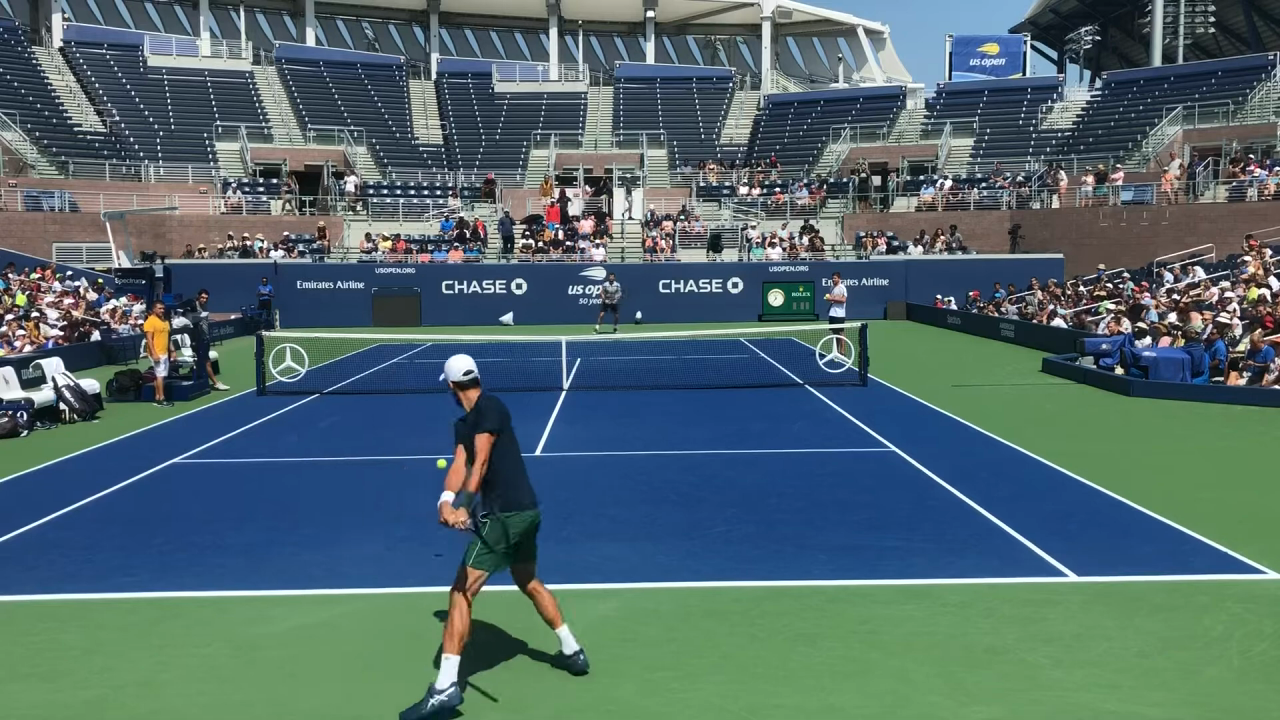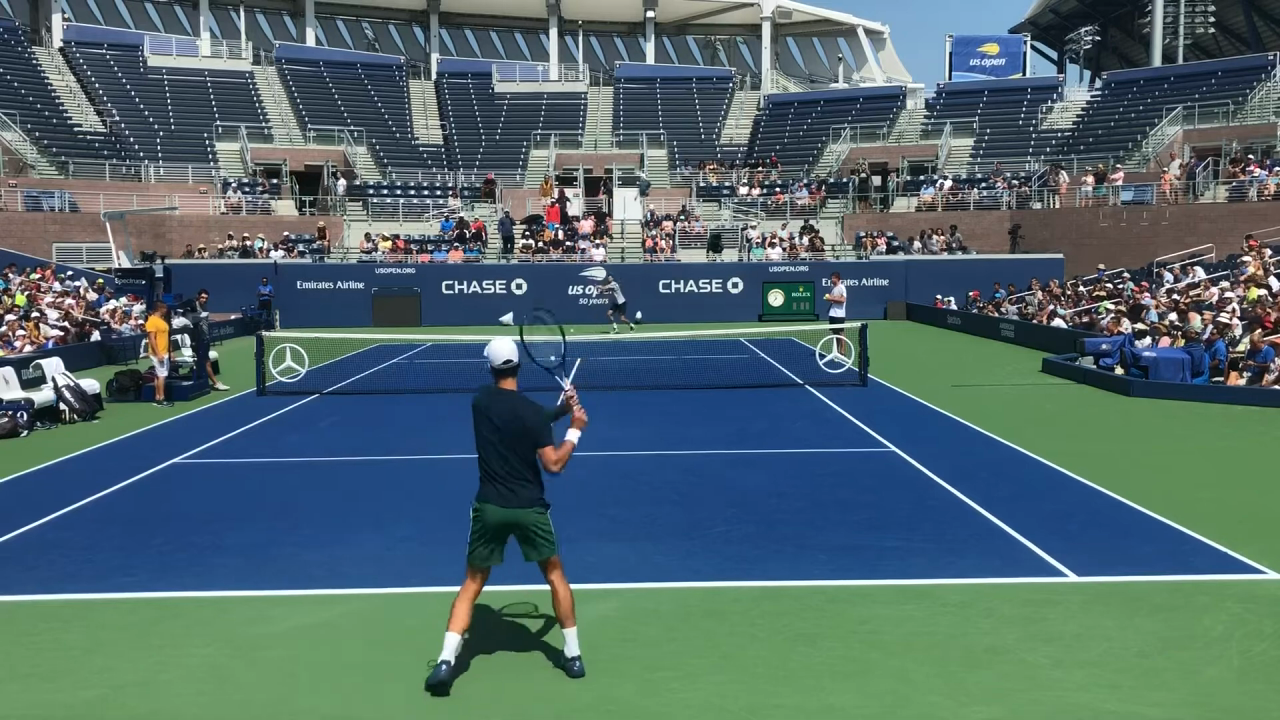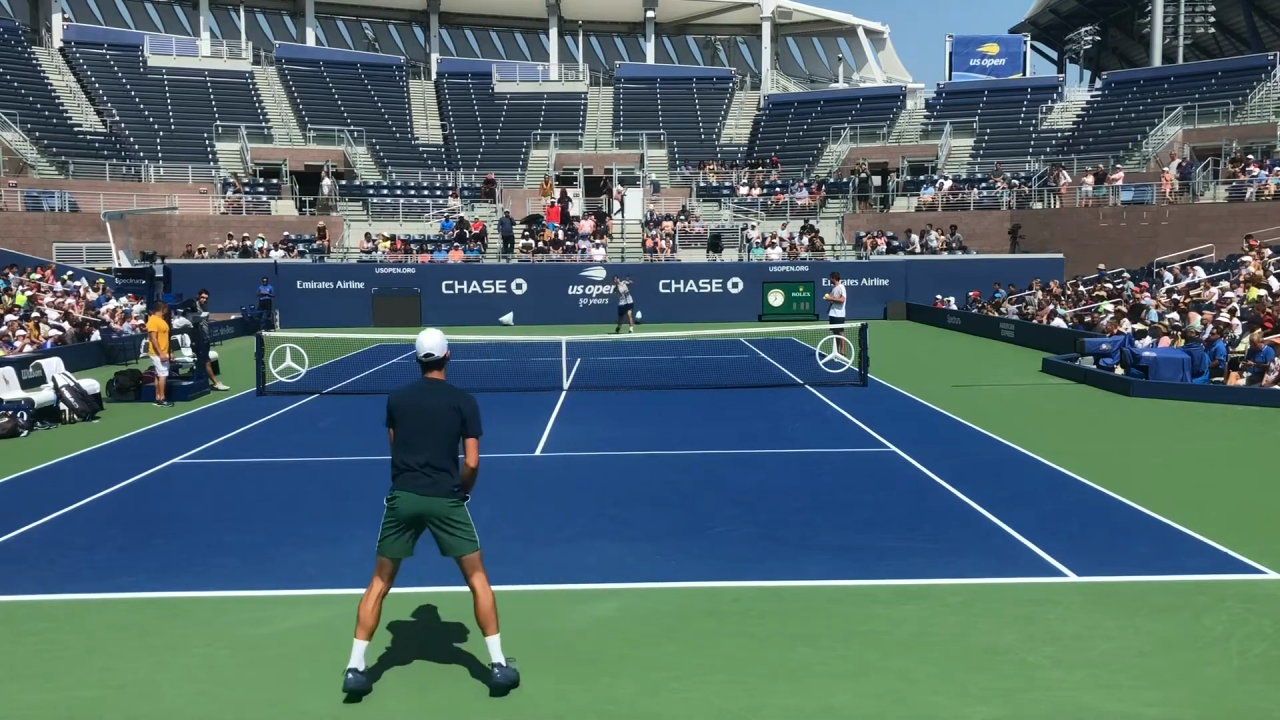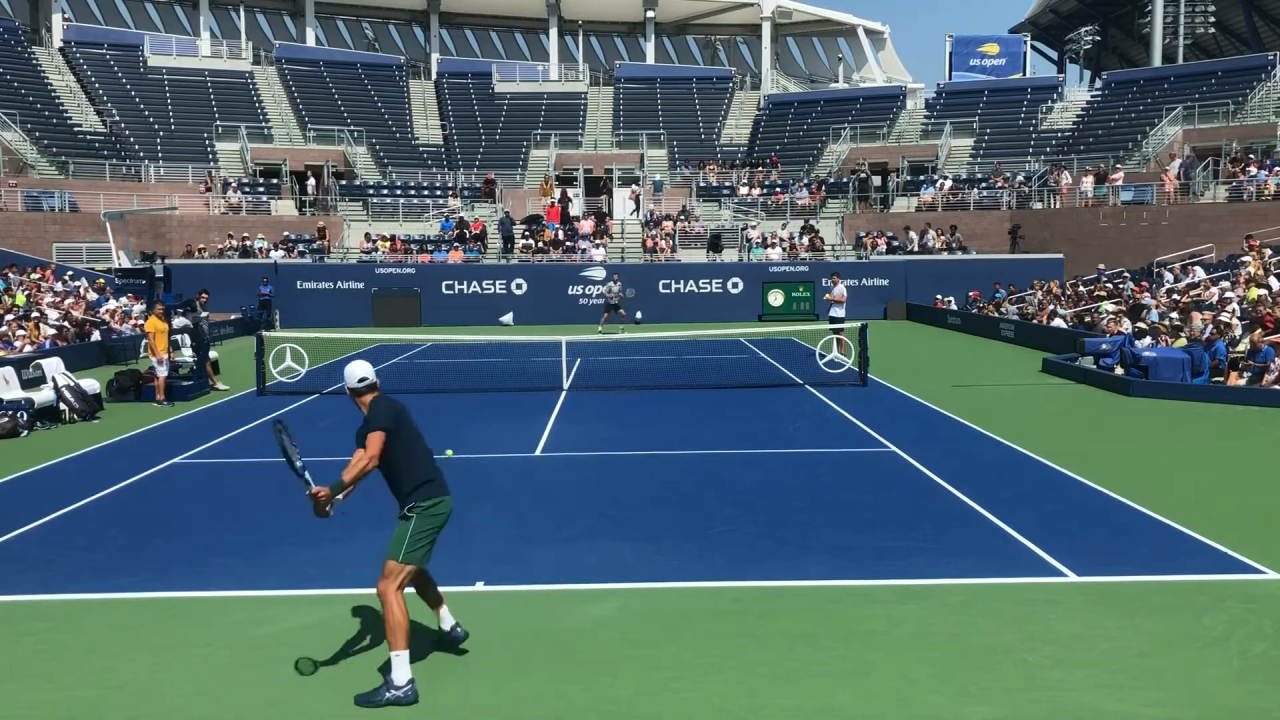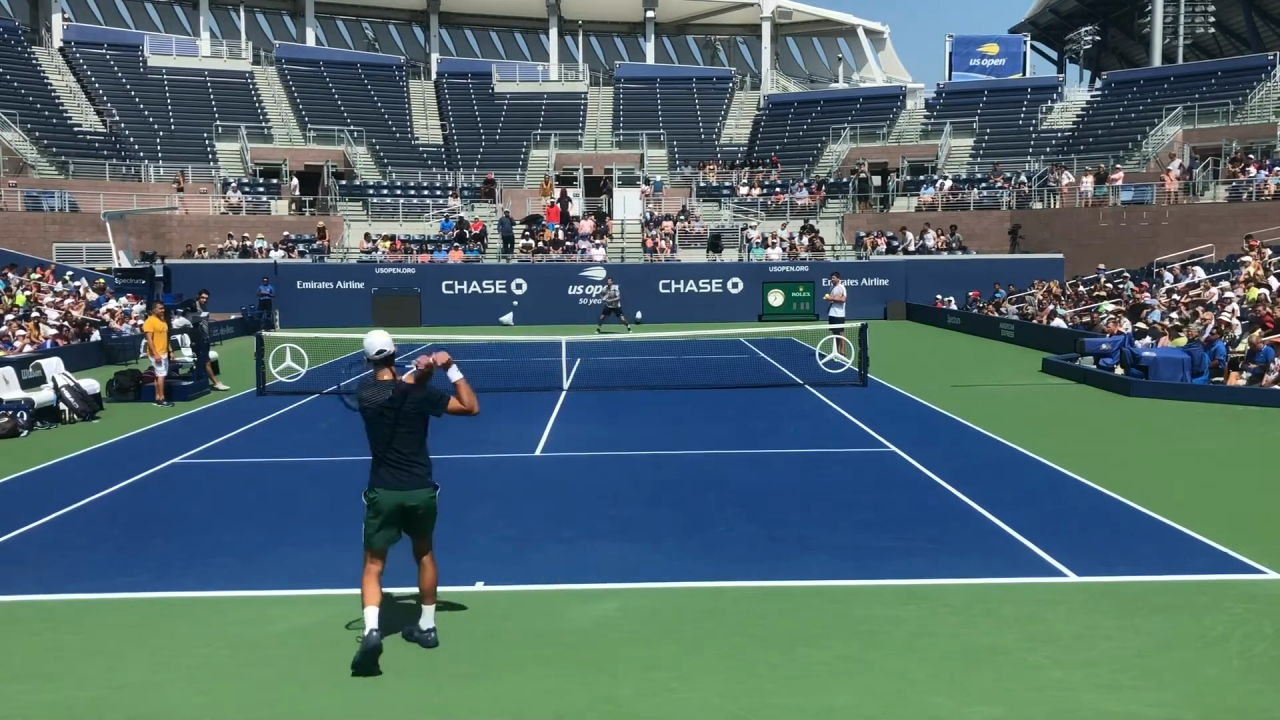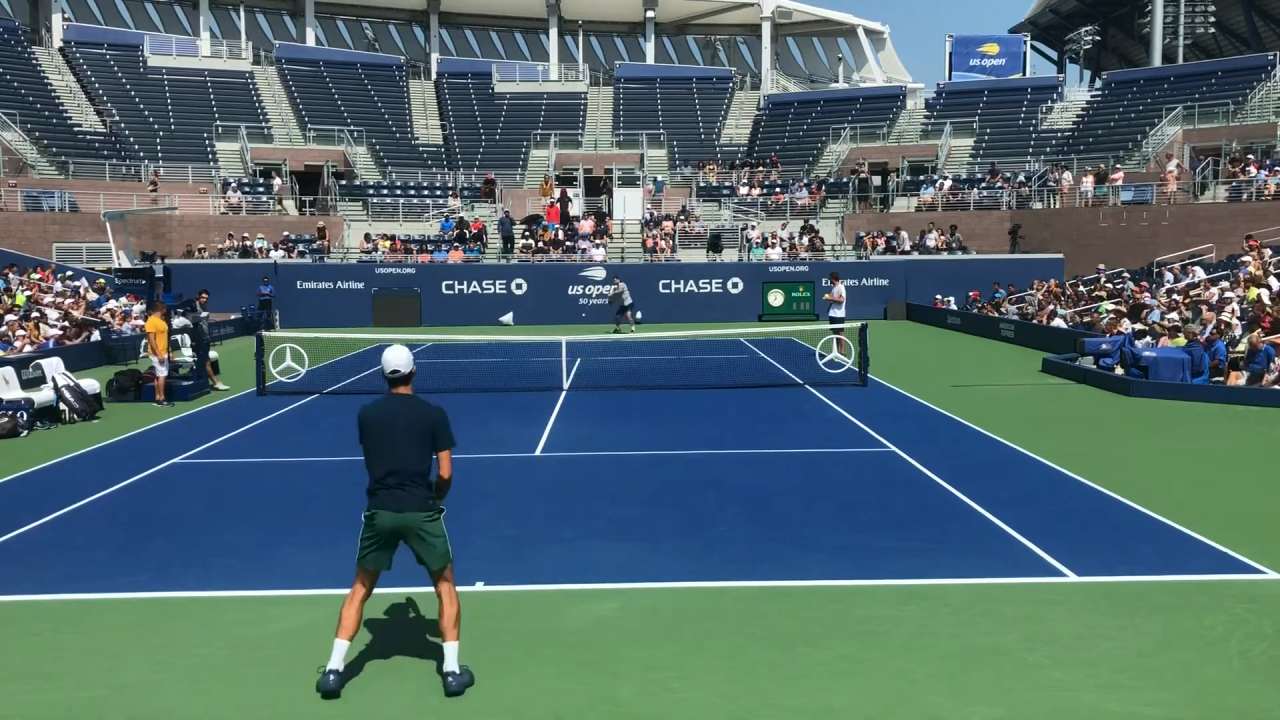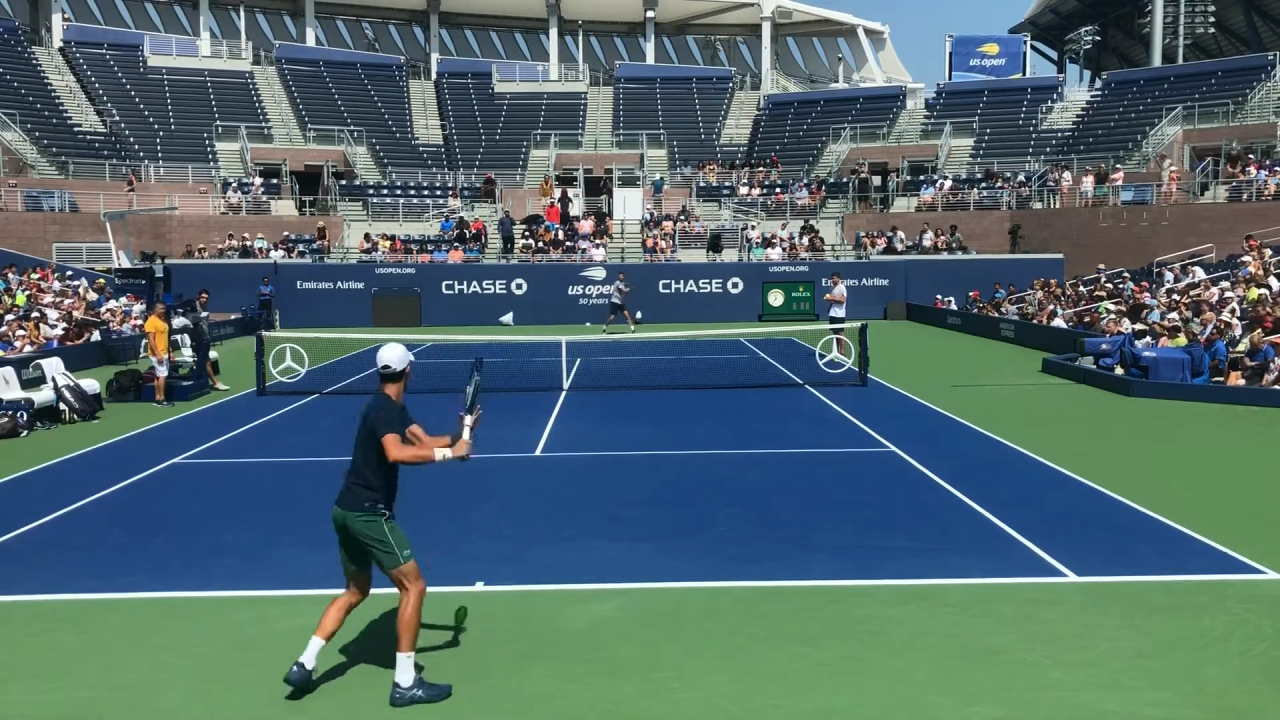
dt=0.7s
person 1, frame 1
left shoulder: (489, 407)
right shoulder: (465, 423)
left elbow: (481, 462)
right elbow: (459, 467)
left wrist: (464, 504)
right wrist: (447, 501)
left hip: (503, 514)
right hip: (525, 510)
left knee: (461, 594)
right knee: (529, 582)
left ankle: (445, 690)
right ankle: (572, 652)
person 1, frame 2
left shoulder: (479, 399)
right shoulder: (533, 412)
right elbow: (554, 465)
left wrist: (560, 408)
right wrist: (574, 433)
left hip: (488, 507)
right hip: (529, 508)
left knee: (471, 585)
right knee: (556, 577)
left ankle: (445, 662)
right ankle: (573, 656)
person 1, frame 3
left shoulder: (396, 398)
right shoulder: (464, 402)
left elbow: (395, 449)
right elbow: (472, 464)
right wrist: (461, 492)
left hip: (402, 498)
right hip: (446, 500)
left knee: (379, 584)
right knee: (478, 579)
left ankle: (355, 669)
right ankle: (499, 666)
person 1, frame 4
left shoulder: (383, 407)
right shoulder: (366, 428)
left elbow: (370, 459)
right elbow: (355, 468)
left wrist: (332, 491)
right wrist: (328, 495)
left hip: (427, 504)
right hip: (428, 501)
left knee: (389, 587)
right knee: (411, 568)
left ankle: (400, 683)
right ankle: (451, 627)
person 1, frame 5
left shoulder: (366, 393)
right shoulder: (420, 396)
right elbow: (471, 408)
left wrist: (422, 369)
right wrist: (450, 368)
left hip: (382, 492)
right hip: (421, 490)
left knee: (373, 565)
right knee: (424, 554)
left ankle: (371, 630)
right ankle: (426, 627)
person 1, frame 6
left shoulder: (367, 414)
right shoulder: (434, 414)
left elbow: (370, 466)
right elbow: (445, 474)
left hip: (380, 512)
right hip: (422, 512)
left knee: (359, 590)
right knee: (446, 587)
left ankle: (334, 670)
right ankle: (452, 671)
person 1, frame 7
left shoulder: (385, 407)
right shoulder: (388, 410)
left elbow: (425, 443)
right elbow: (395, 454)
left wrist: (459, 436)
right wrist: (447, 454)
left hip: (348, 510)
right hip: (368, 513)
left knee: (355, 592)
right knee: (414, 587)
left ankle: (305, 666)
right ankle: (405, 683)
